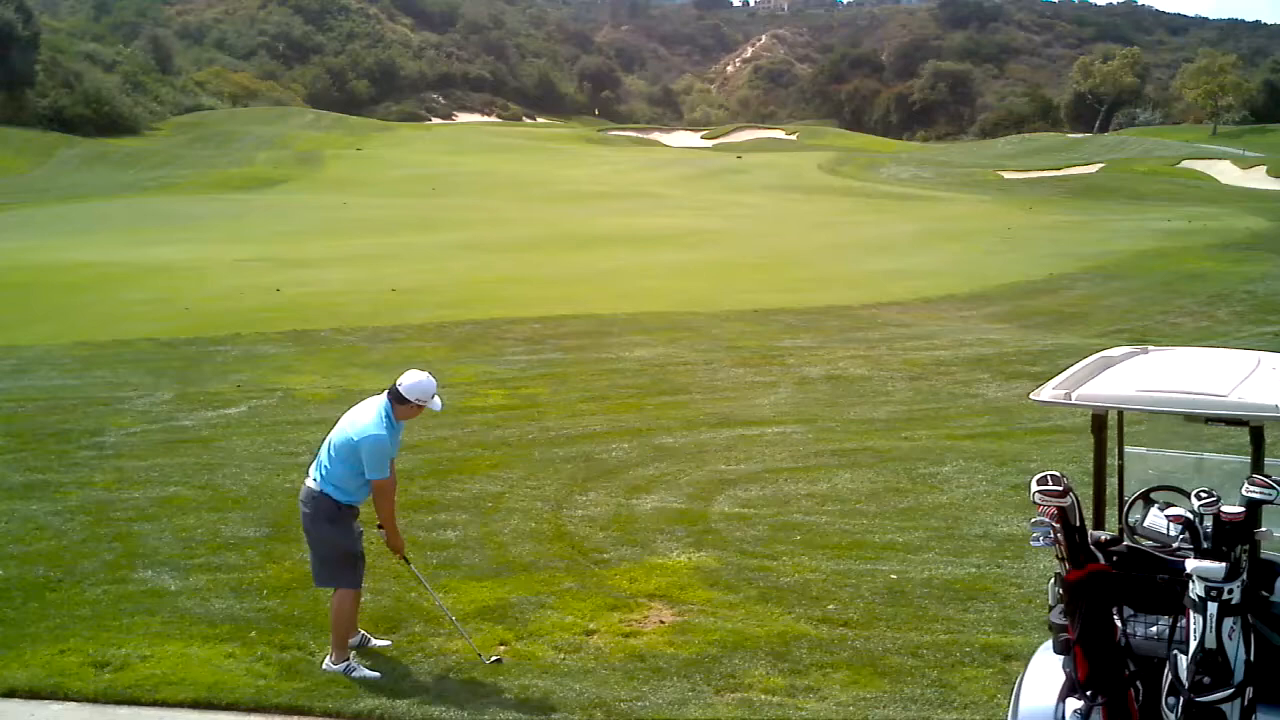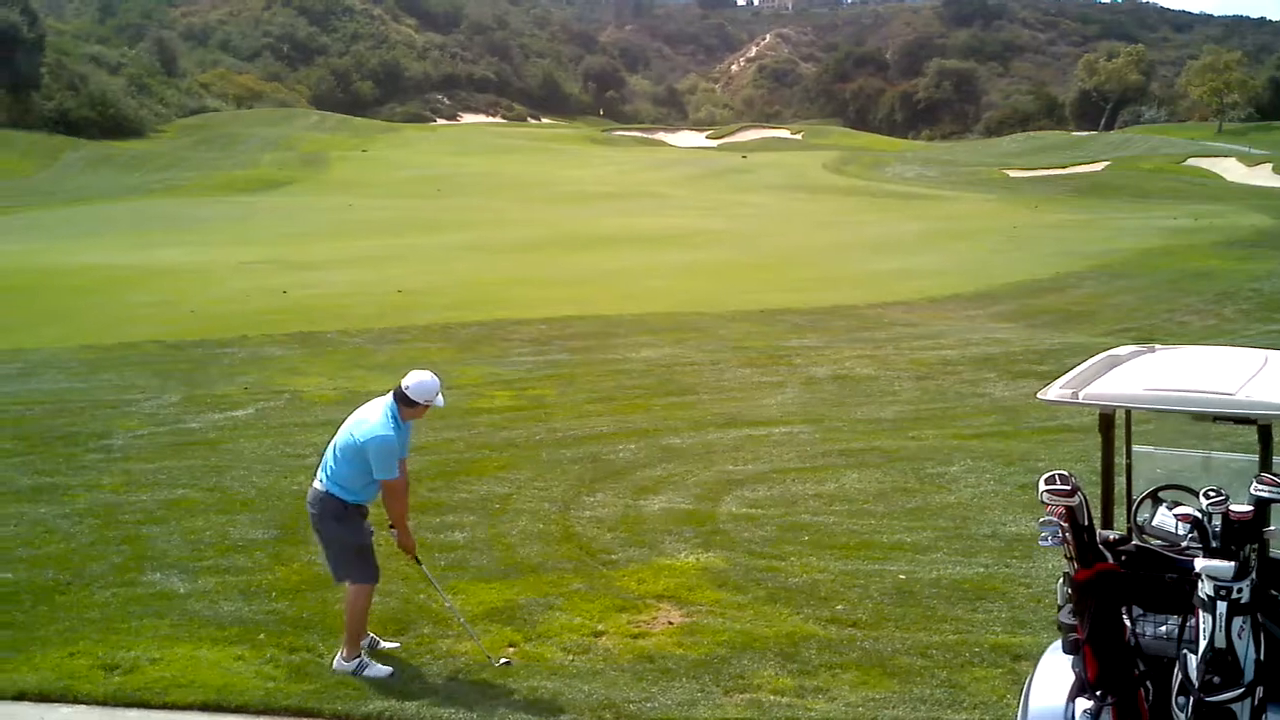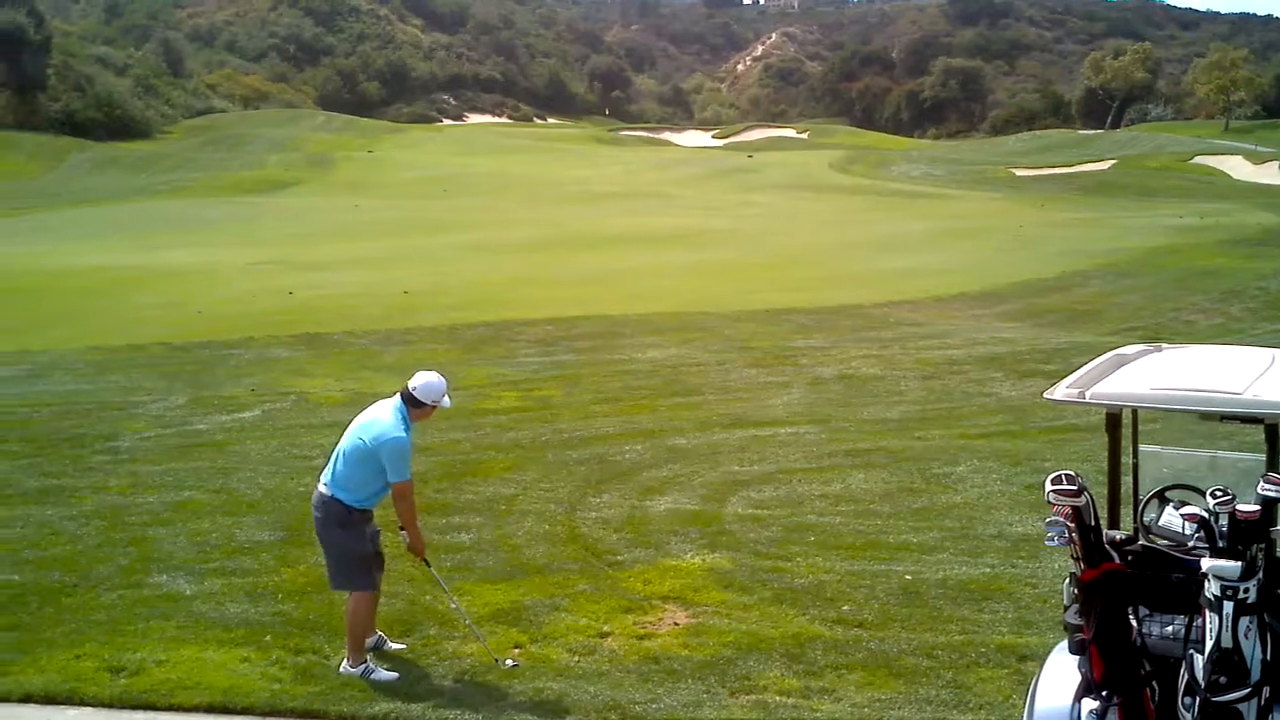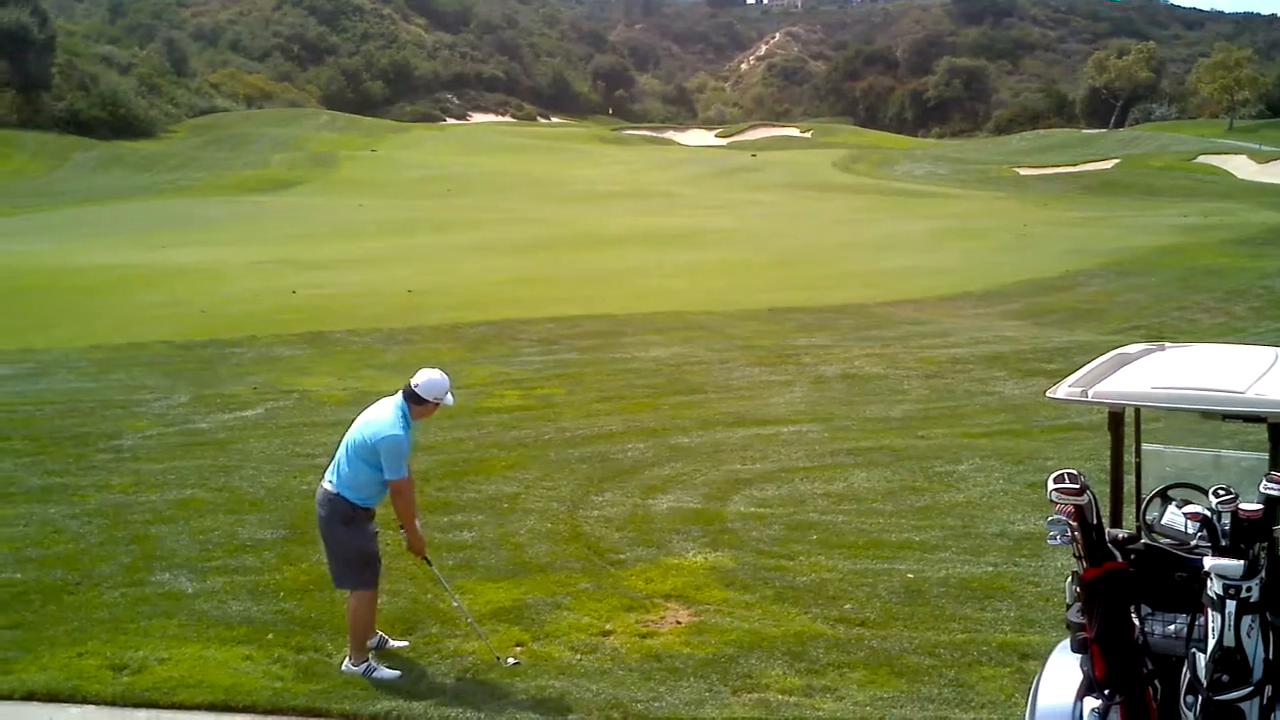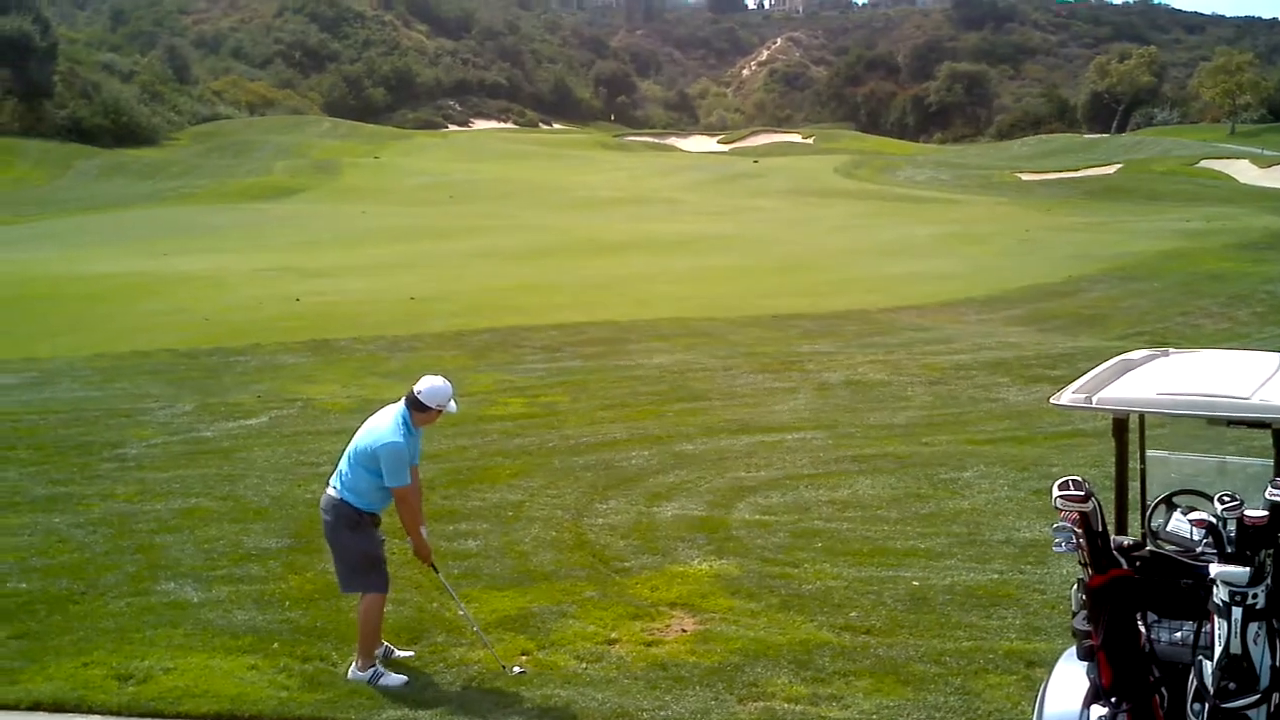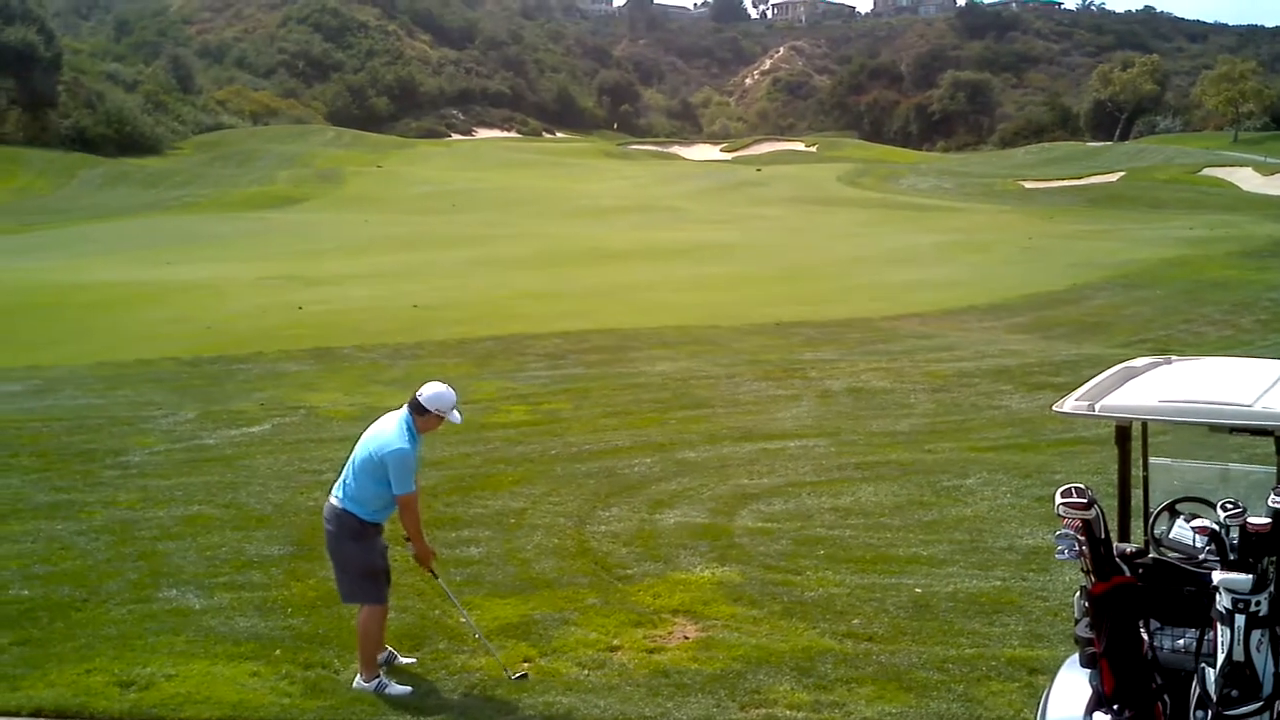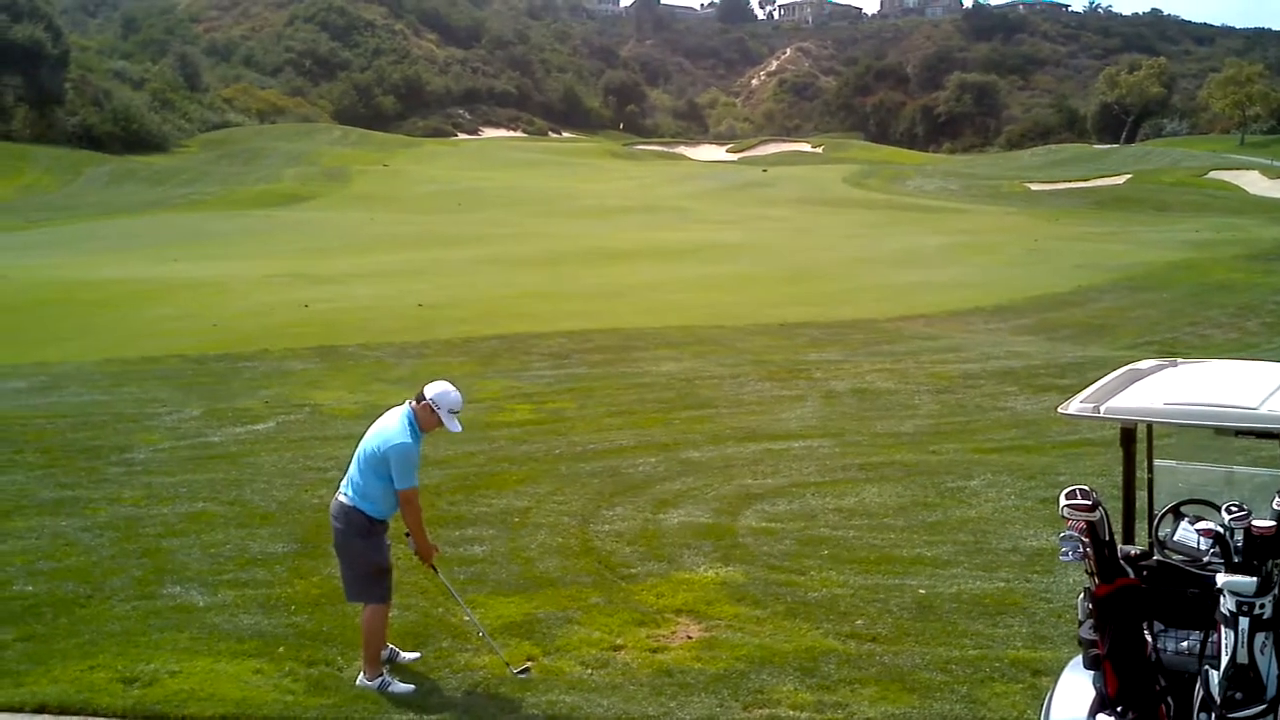
dt=0.2s
person 1, frame 1
left shoulder: (387, 411)
right shoulder: (375, 434)
left elbow: (390, 473)
right elbow: (381, 491)
left wrist: (391, 523)
right wrist: (393, 535)
left hip: (338, 500)
right hip: (325, 504)
left knee: (354, 573)
right knee: (347, 581)
left ankle: (350, 633)
right ankle: (338, 657)
person 1, frame 2
left shoulder: (391, 410)
right shoulder: (382, 435)
left elbow: (401, 473)
right elbow: (391, 491)
left wrist: (403, 524)
right wrist: (404, 534)
left hip: (346, 500)
right hip: (333, 505)
left knee: (364, 571)
right knee: (363, 577)
left ankle: (360, 635)
right ankle: (349, 655)
person 1, frame 3
left shoulder: (392, 408)
right shoulder: (394, 437)
left elbow: (404, 482)
right elbow: (401, 494)
left wrist: (412, 526)
right wrist: (415, 536)
left hip: (352, 503)
right hip: (338, 510)
left knee: (373, 570)
right knee: (361, 584)
left ankle: (367, 634)
right ankle: (355, 661)
person 1, frame 4
left shoulder: (396, 408)
right shoulder: (392, 433)
left elbow: (406, 474)
right elbow: (399, 492)
left wrist: (415, 522)
right wrist: (413, 535)
left hip: (353, 502)
right hip: (341, 507)
left knee: (371, 574)
right knee: (363, 583)
left ankle: (368, 636)
right ankle: (357, 659)
person 1, frame 5
left shoulder: (403, 418)
right shoulder: (393, 441)
left elbow: (414, 480)
right elbow: (403, 498)
left wrist: (422, 529)
right wrist: (418, 542)
left hip: (358, 508)
right hip: (346, 513)
left knee: (377, 581)
right knee: (373, 588)
left ankle: (374, 645)
right ankle: (364, 665)
person 1, frame 6
left shoulder: (400, 422)
right shoulder: (400, 448)
left elbow: (411, 491)
right elbow: (407, 506)
left wrist: (419, 540)
right wrist: (421, 548)
left hip: (359, 516)
right hip: (350, 522)
left knee: (380, 588)
right knee: (372, 598)
left ankle: (377, 652)
right ankle: (368, 675)
person 1, frame 7
left shoulder: (404, 418)
right shoulder: (401, 442)
left elbow: (410, 490)
right elbow: (408, 501)
left wrist: (418, 536)
right wrist: (422, 542)
left hip: (364, 514)
right hip: (357, 520)
left knee: (380, 590)
right knee: (376, 597)
left ankle: (379, 648)
right ankle: (372, 673)
